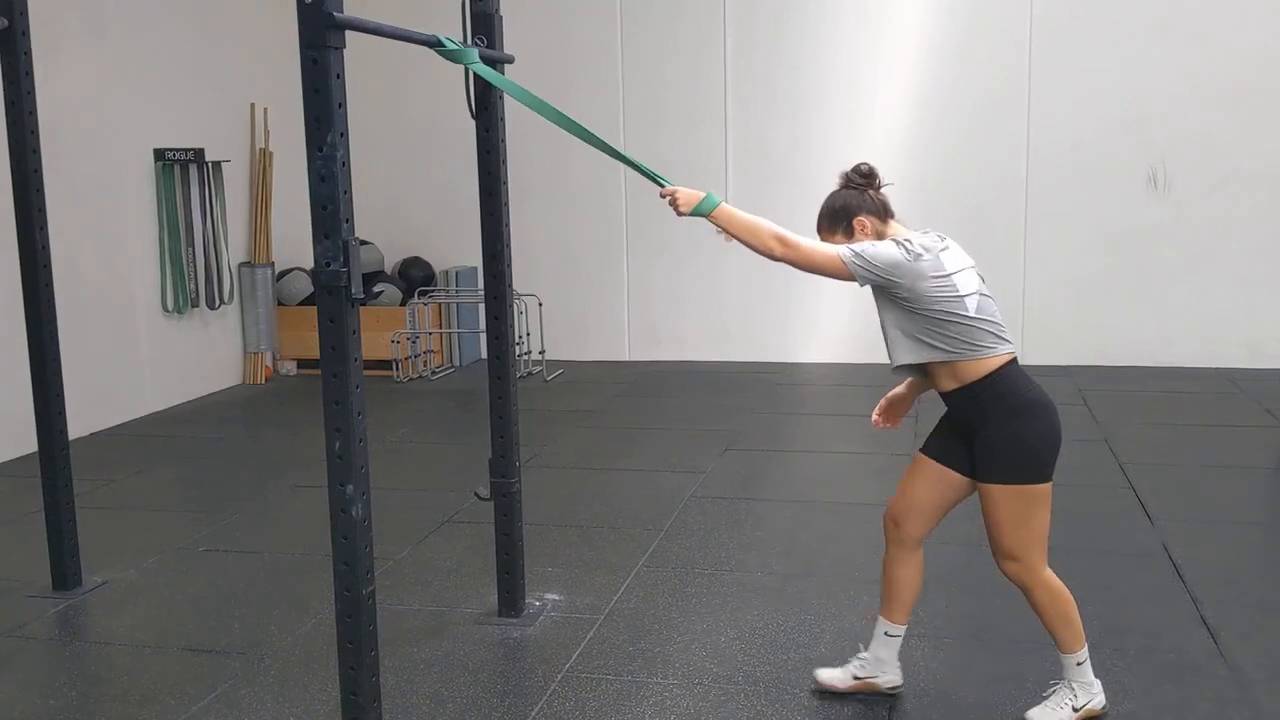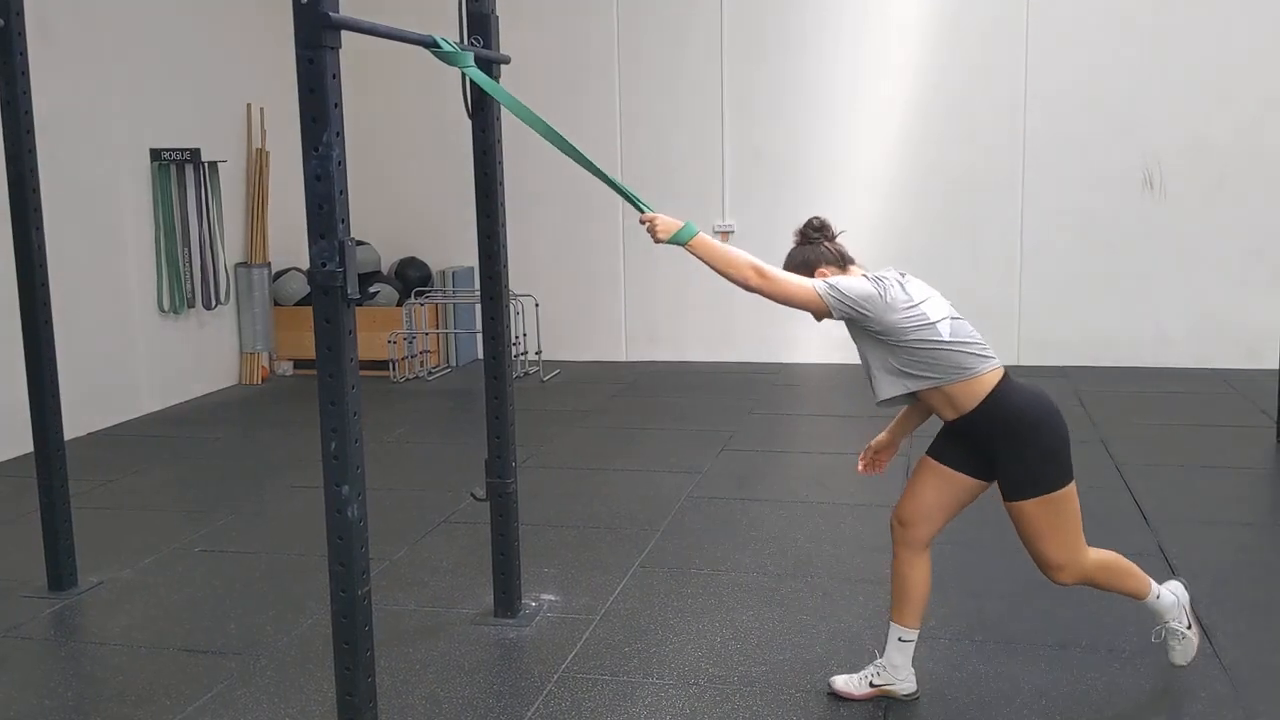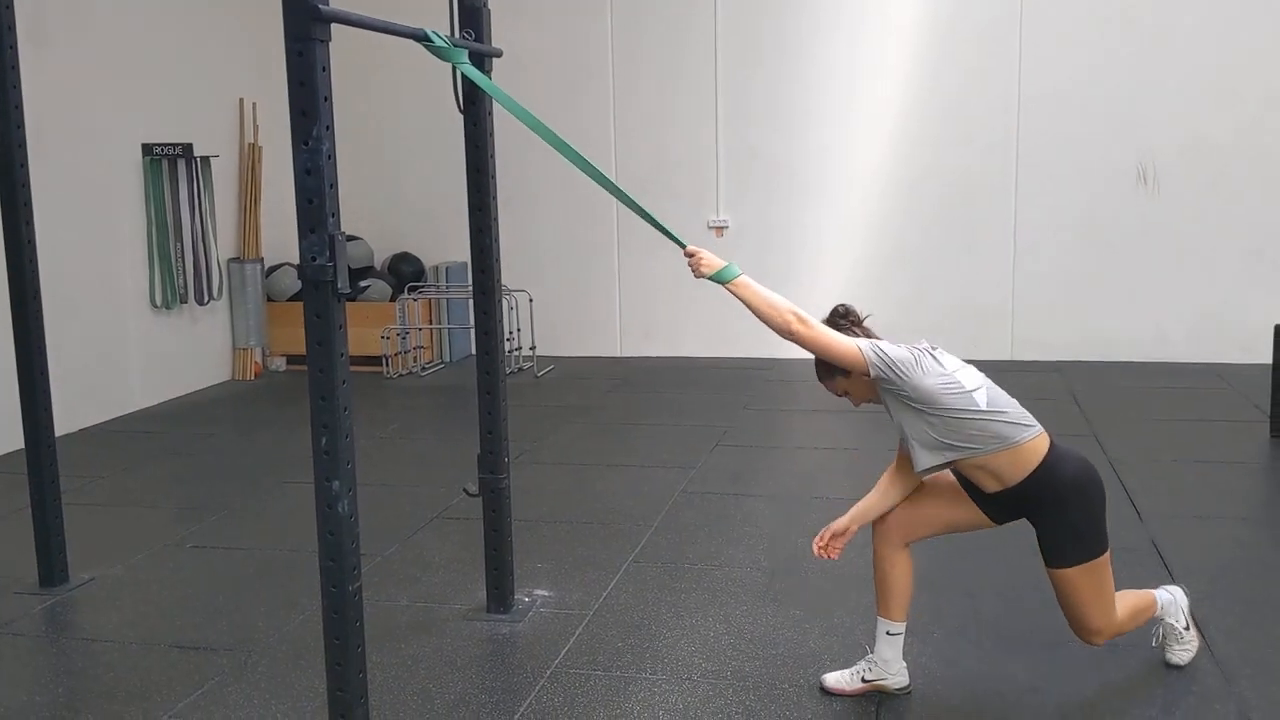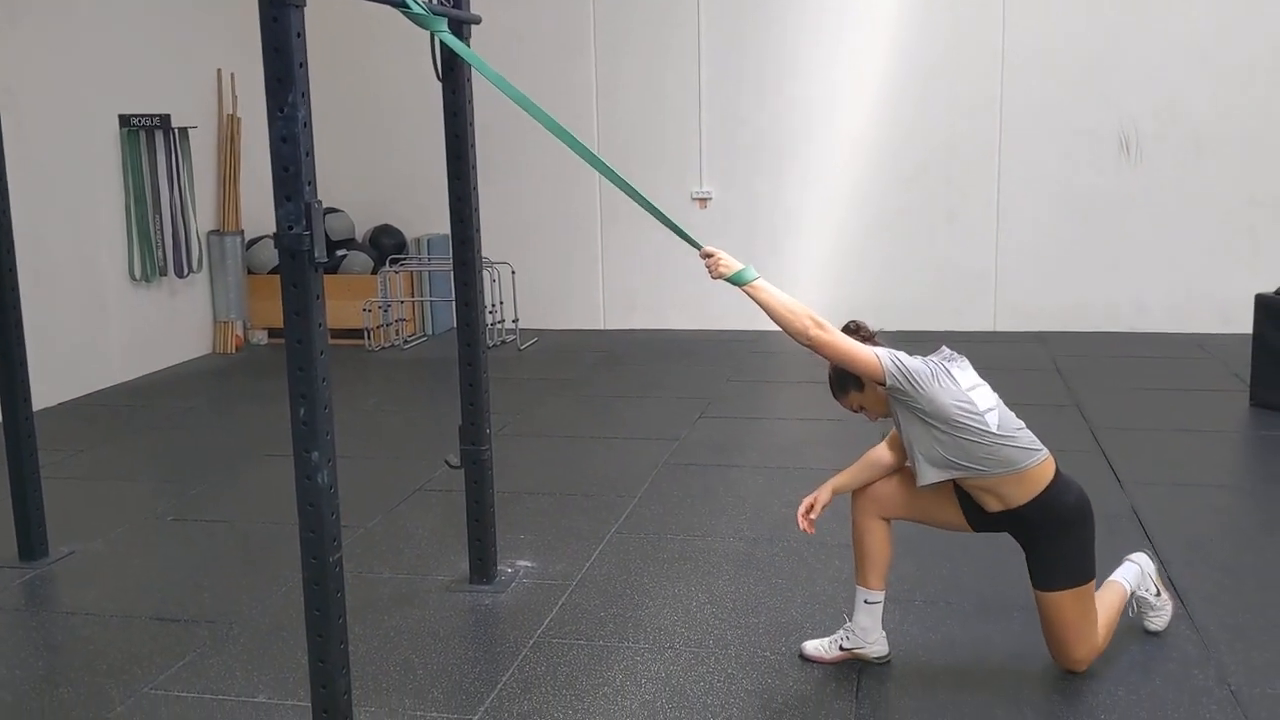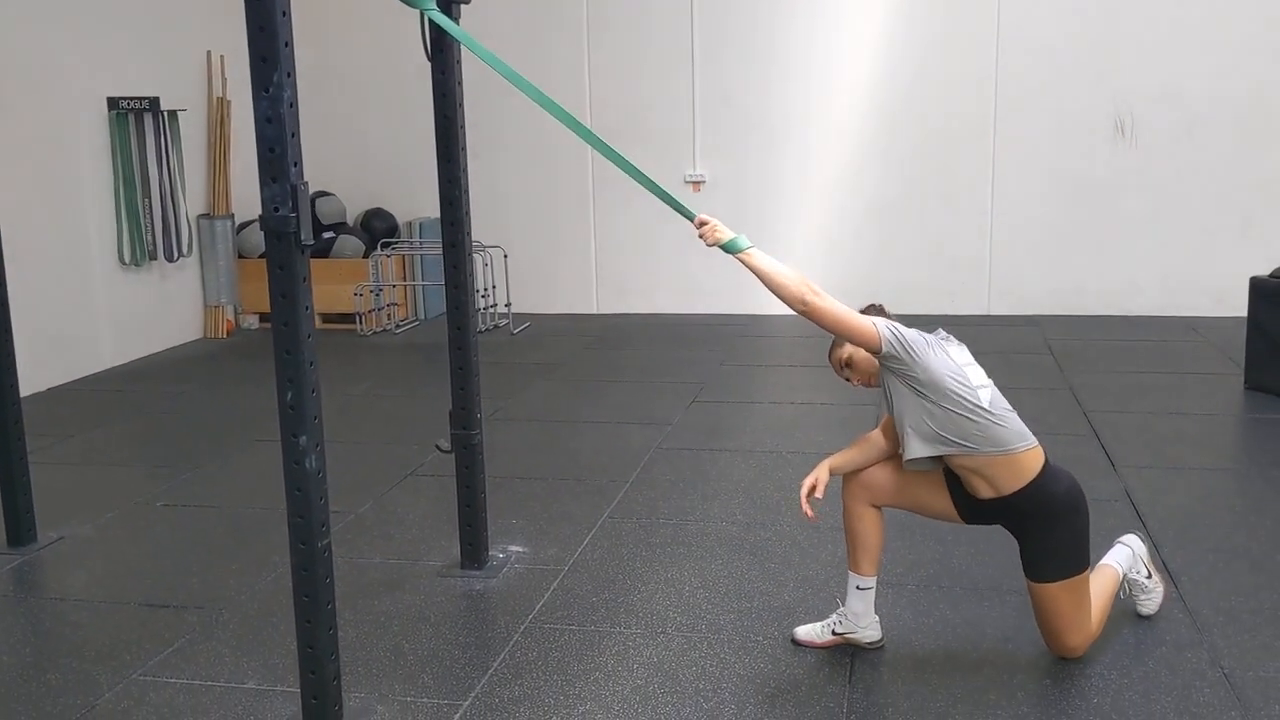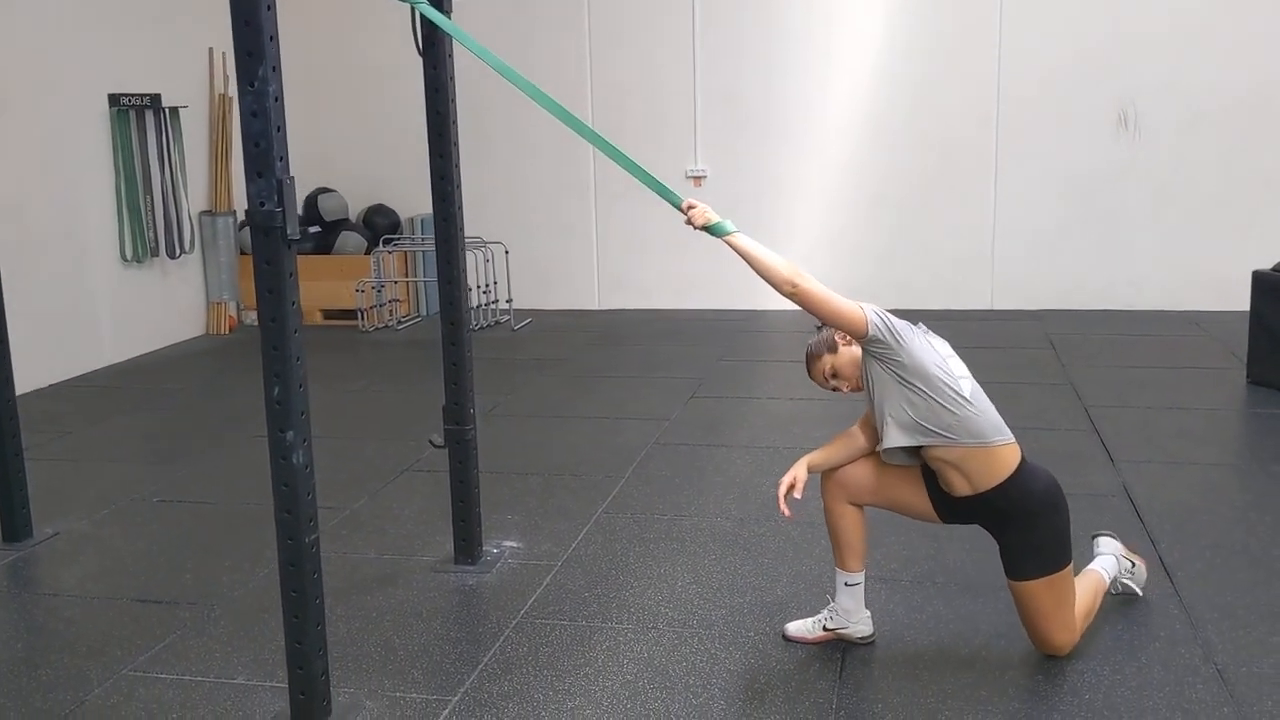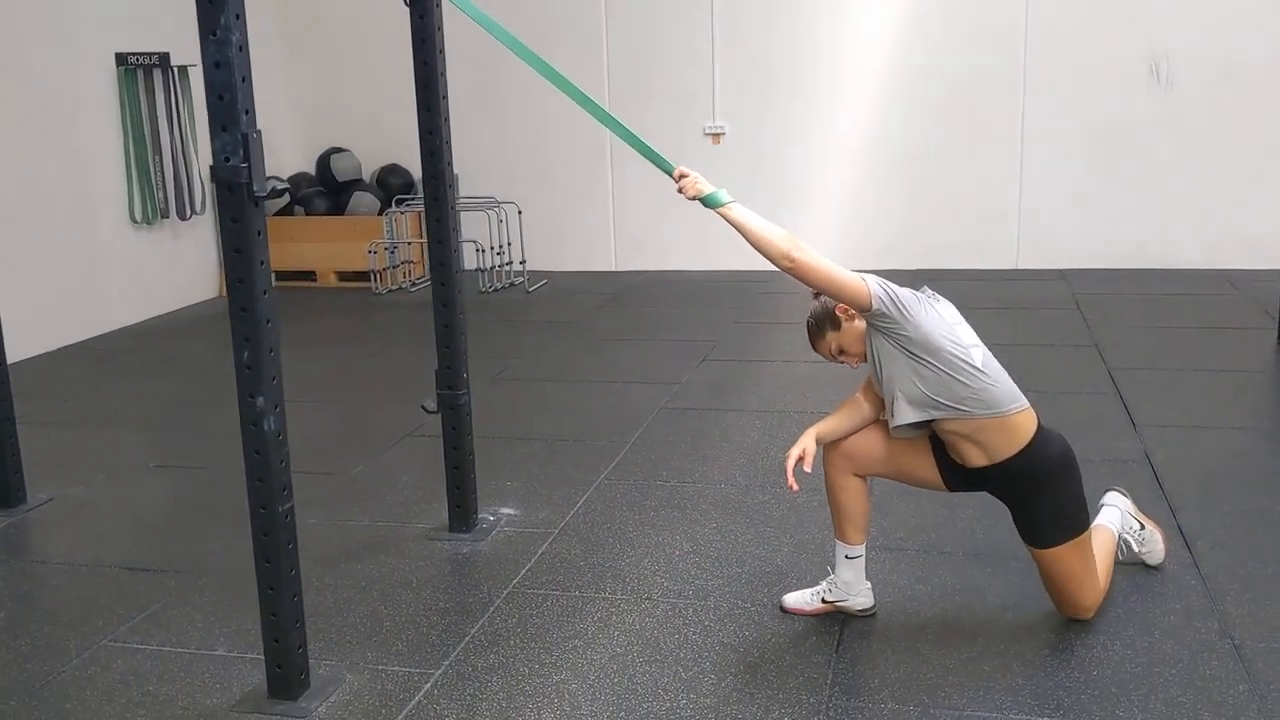
dt=0.7s
person 1, frame 1
left shoulder: (897, 259)
right shoulder: (926, 246)
left elbow: (784, 247)
left wrist: (706, 206)
right wrist: (909, 387)
left hip: (1012, 416)
right hip: (968, 416)
left knee: (1019, 562)
right knee: (903, 524)
right ankle: (879, 665)
person 1, frame 2
left shoulder: (867, 294)
right shoulder: (888, 287)
left elbow: (758, 277)
left wrist: (684, 234)
right wrist: (893, 435)
left hip: (1021, 427)
right hip: (973, 428)
left knee: (1063, 565)
right knee: (909, 528)
left ankle: (1166, 600)
right ankle: (895, 671)
person 1, frame 3
left shoulder: (902, 366)
right shoulder: (905, 384)
left elbow: (798, 326)
right elbow: (907, 470)
left wrist: (726, 274)
right wrist: (850, 520)
left hip: (1060, 490)
right hip: (1003, 486)
left knee: (1094, 627)
right knee: (889, 527)
left ankle: (1167, 605)
right ankle: (887, 667)
person 1, frame 4
left shoulder: (916, 378)
right shoulder: (914, 388)
left elbow: (814, 332)
right elbow: (895, 450)
left wrist: (744, 277)
right wrist: (831, 487)
left hip: (1053, 513)
right hip: (990, 499)
left knee: (1075, 658)
right knee: (871, 496)
left ankle: (1133, 576)
right ankle: (866, 635)
person 1, frame 5
left shoulder: (909, 350)
right shoulder: (903, 377)
left elbow: (808, 300)
right elbow: (887, 438)
left wrist: (737, 244)
right wrist: (829, 465)
left hip: (1045, 502)
right hip: (979, 489)
left knee: (1069, 645)
right knee: (861, 481)
left ankle: (1124, 560)
right ankle: (859, 621)
person 1, frame 6
left shoulder: (891, 341)
right shoulder: (884, 372)
left elbow: (795, 285)
right elbow: (866, 435)
left wrist: (723, 229)
right wrist: (807, 462)
left hip: (1023, 502)
right hip: (958, 492)
left knee: (1056, 643)
right knee: (839, 480)
left ankle: (1107, 564)
right ankle: (850, 617)
person 1, frame 7
left shoulder: (896, 310)
right shoulder: (885, 337)
left elbow: (792, 257)
right elbow: (870, 402)
left wrist: (717, 199)
right wrist: (813, 434)
left hip: (1035, 467)
right hip: (964, 458)
left knee: (1080, 606)
right knee: (842, 453)
left ankle: (1115, 519)
right ankle: (850, 589)
